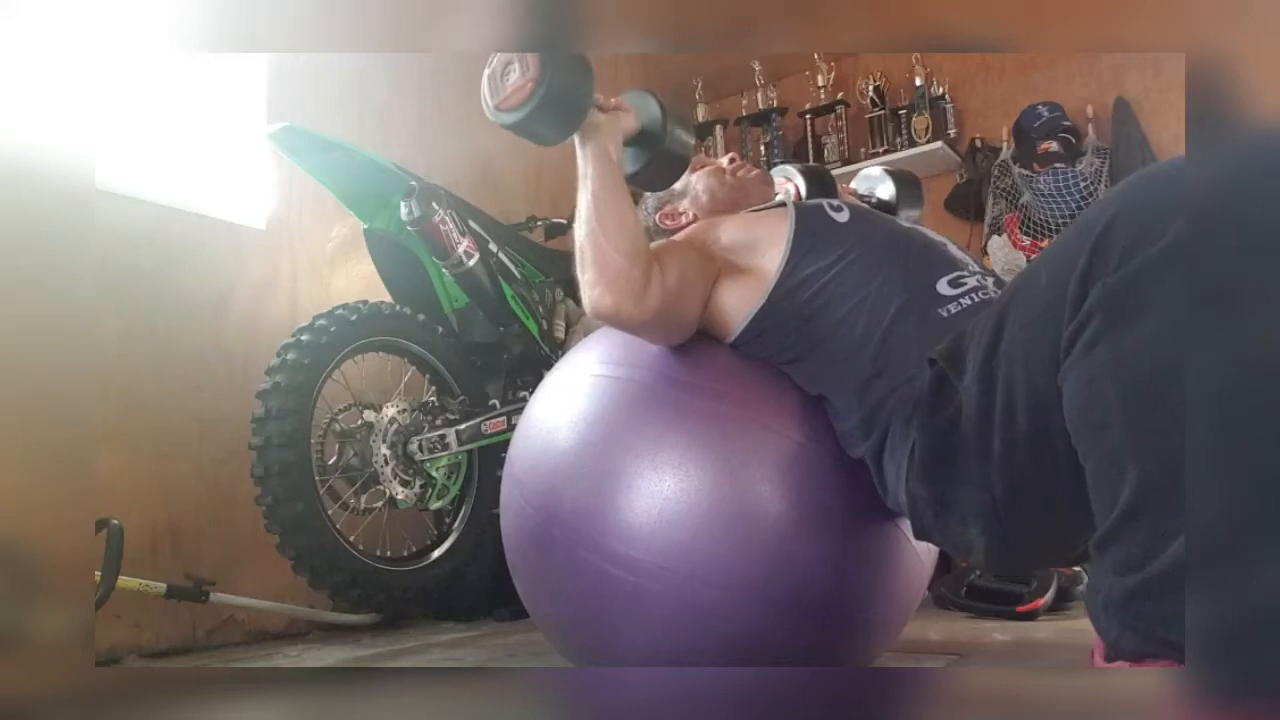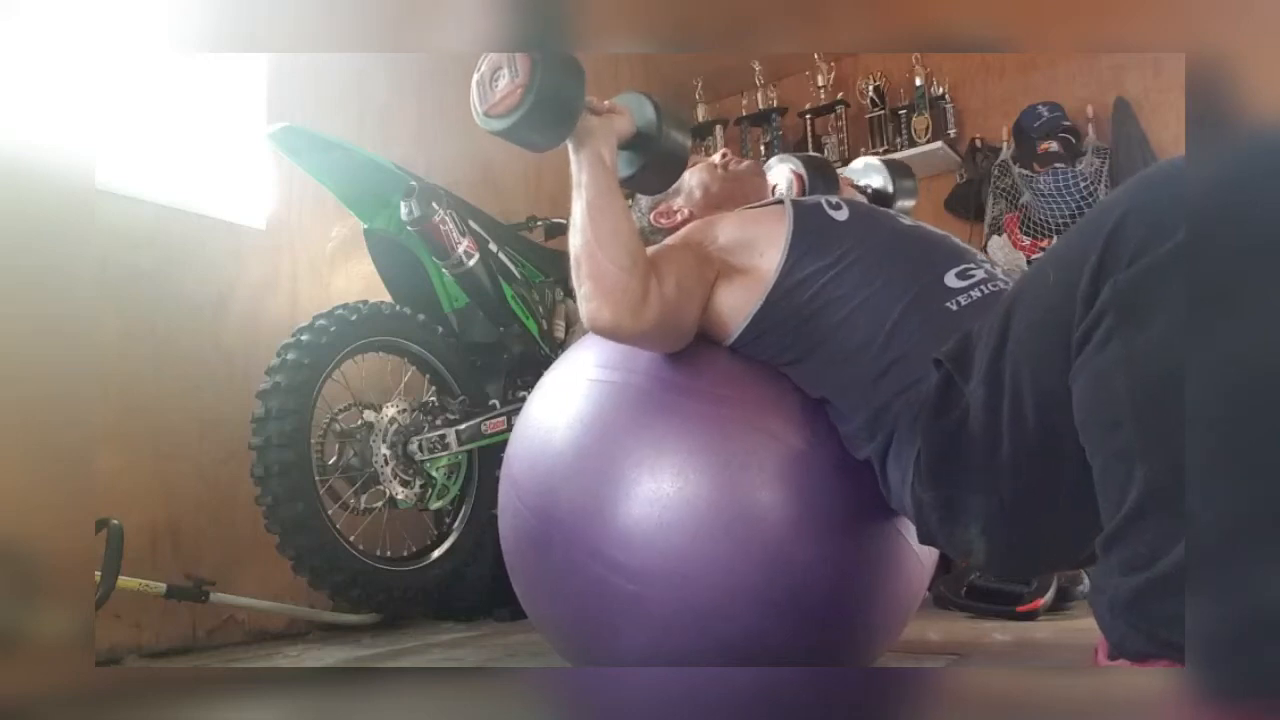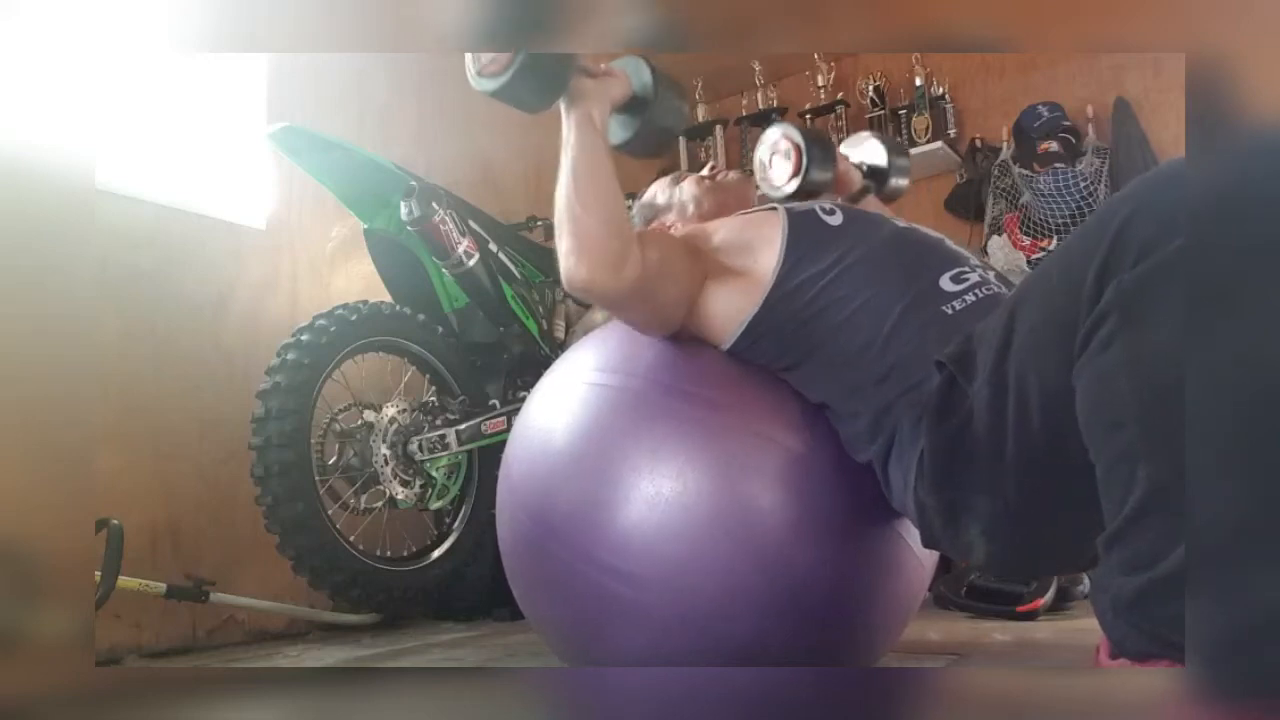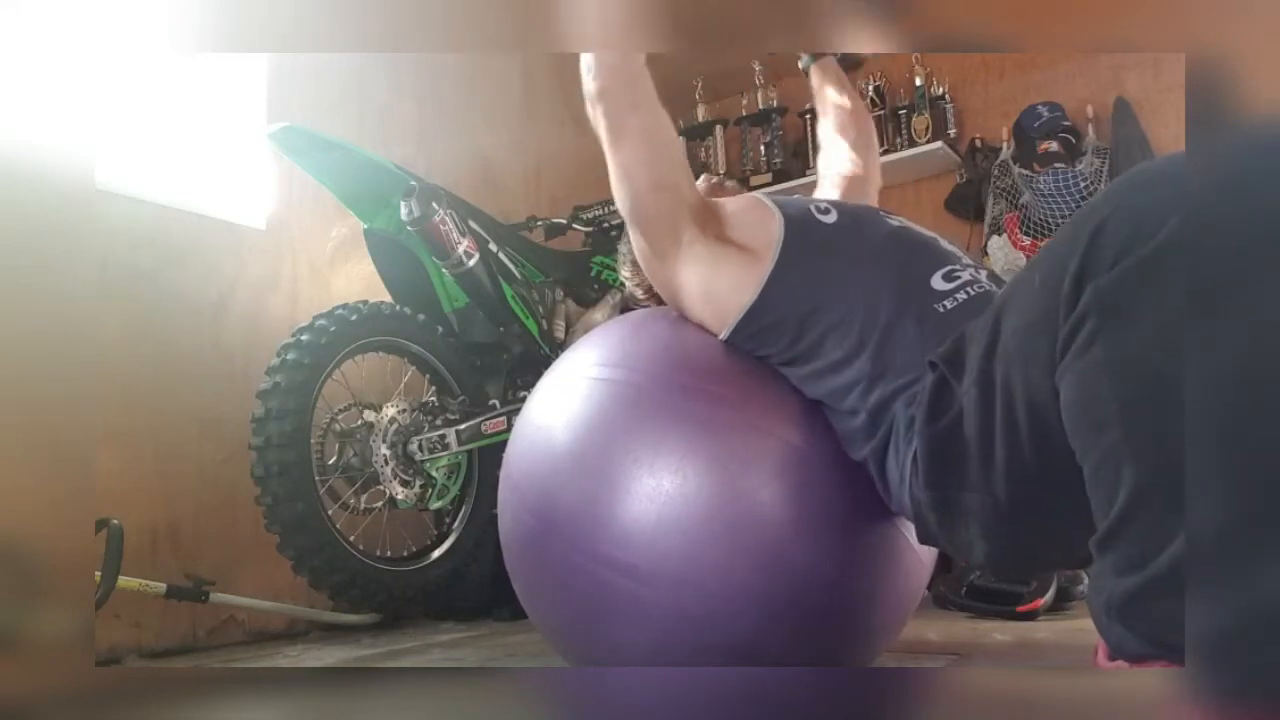
dt=0.5s
person 1, frame 1
left shoulder: (795, 241)
right shoulder: (706, 248)
right elbow: (619, 293)
left wrist: (859, 218)
right wrist: (599, 142)
right hip: (969, 434)
right knee: (1155, 217)
person 1, frame 2
left shoulder: (804, 225)
right shoulder: (702, 249)
right elbow: (618, 307)
left wrist: (851, 209)
right wrist: (593, 147)
right hip: (971, 429)
person 1, frame 3
left shoulder: (789, 248)
right shoulder: (700, 254)
right elbow: (598, 268)
left wrist: (853, 192)
right wrist: (586, 113)
right hip: (969, 424)
right ankle: (1153, 641)
person 1, frame 4
left shoulder: (808, 222)
right shoulder: (689, 247)
left elbow: (851, 149)
right elbow: (615, 103)
left wrist: (818, 61)
right hip: (962, 435)
right ankle: (1153, 642)
